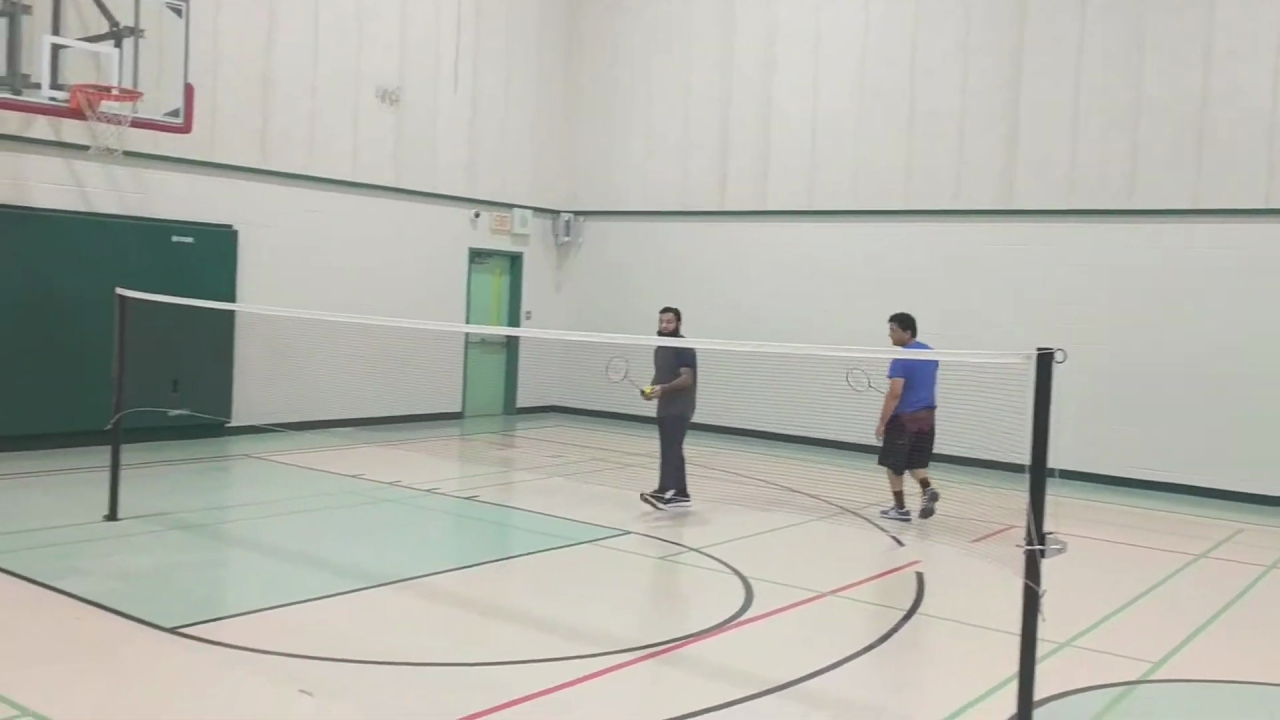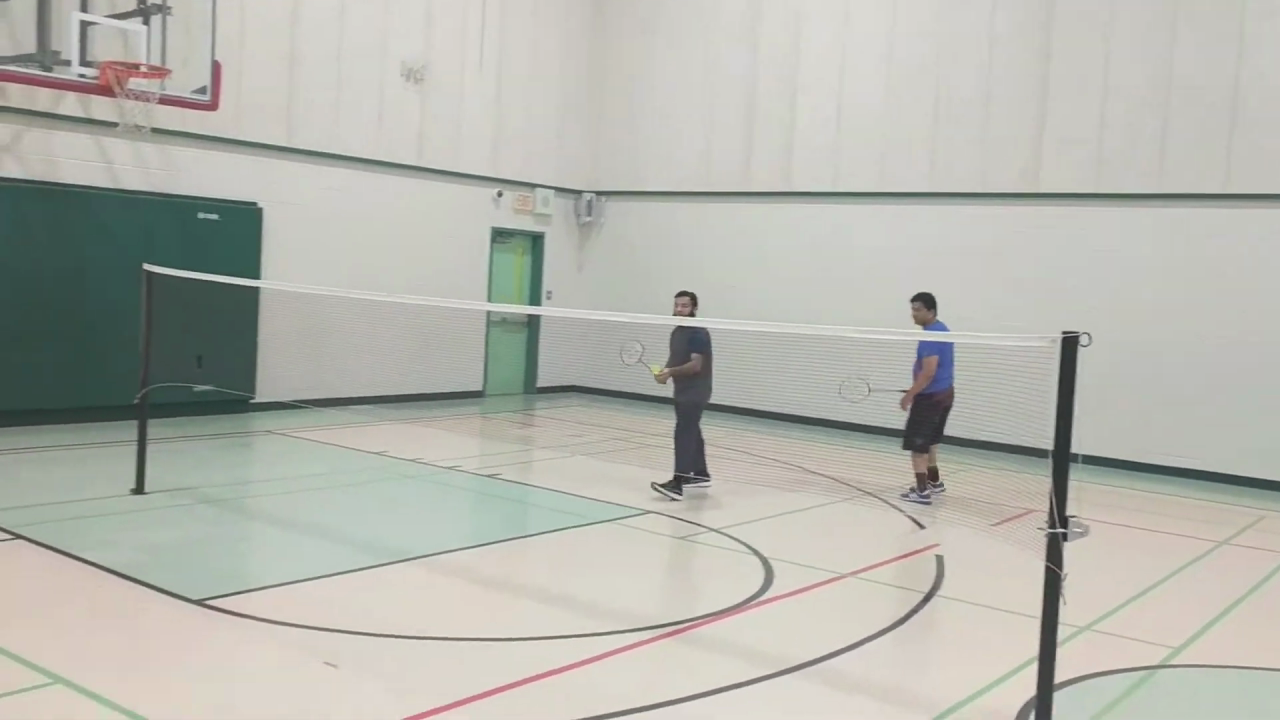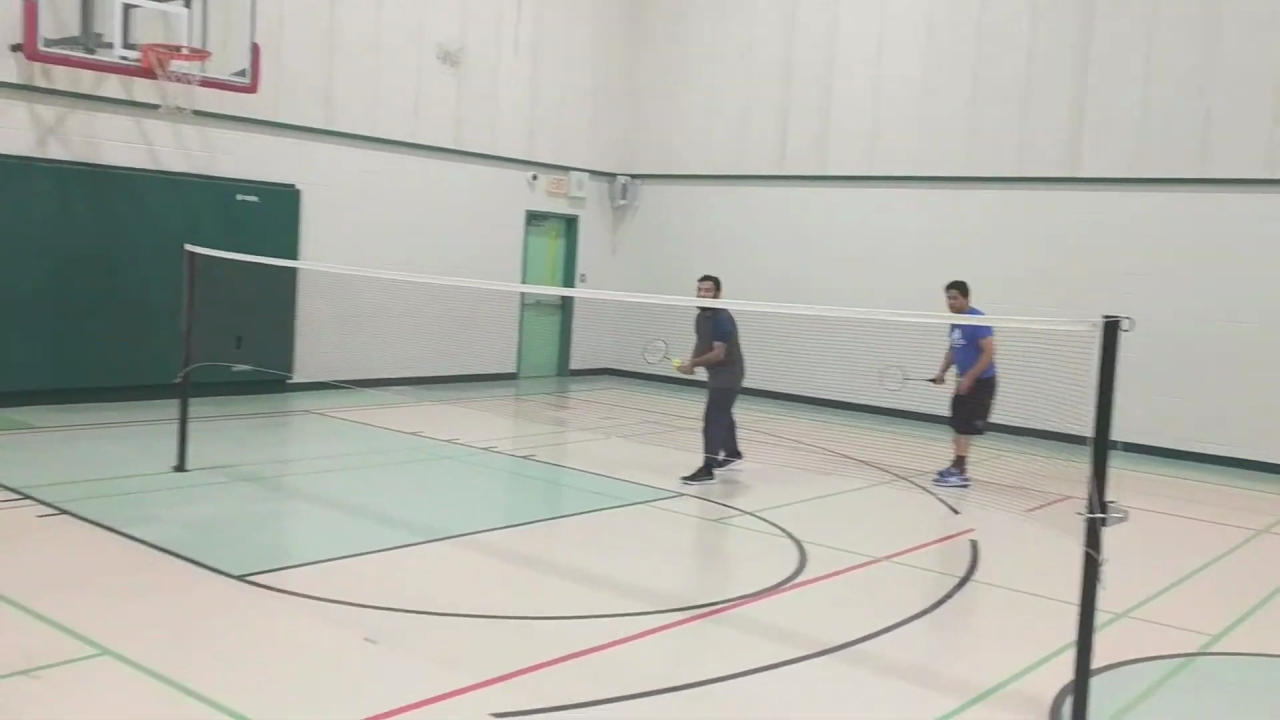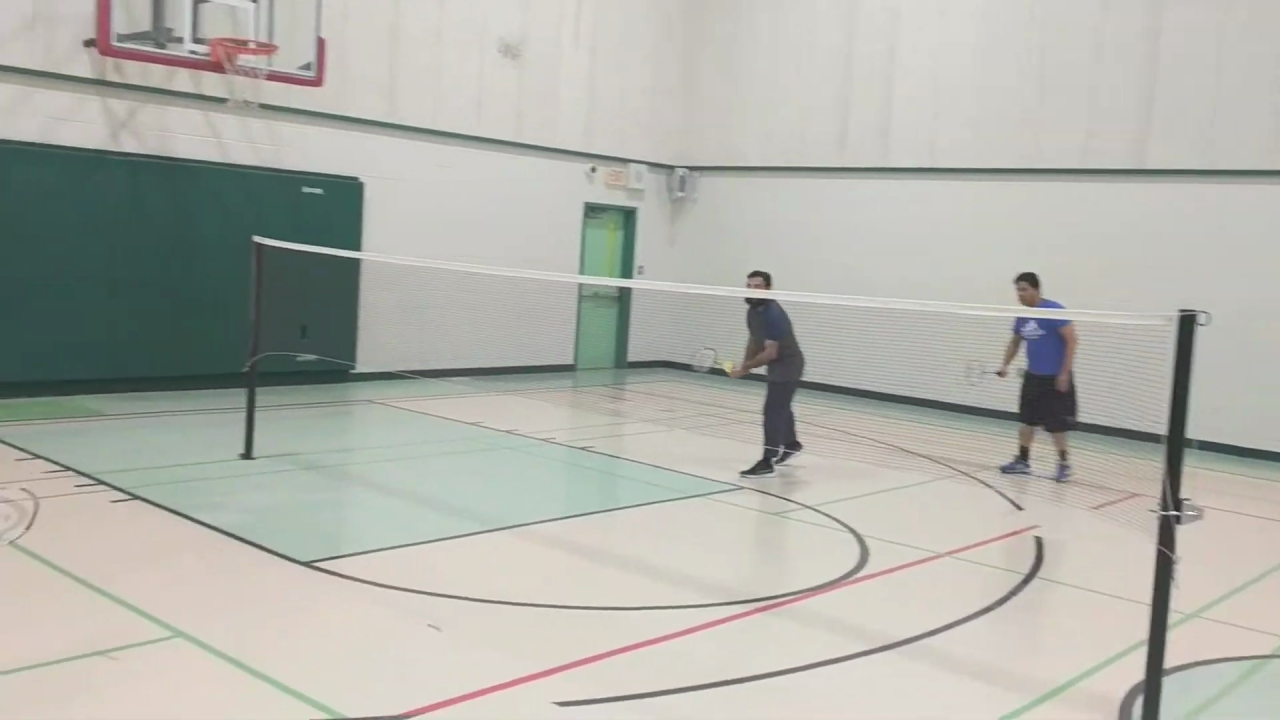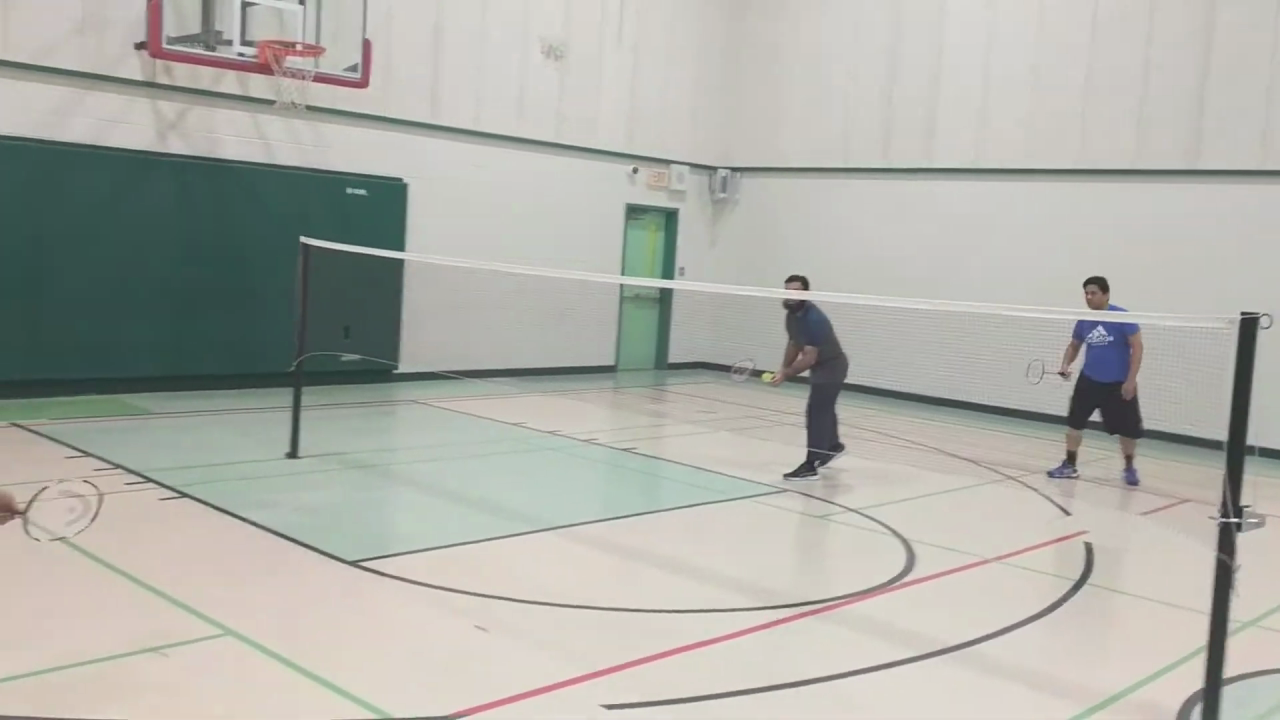
dt=0.2s
person 1, frame 1
left shoulder: (901, 359)
right shoulder: (930, 353)
left elbow: (894, 394)
left wrist: (882, 422)
left hip: (904, 418)
right hip: (927, 416)
left knee: (893, 463)
right knee: (917, 463)
left ankle: (901, 508)
right ankle: (928, 490)
person 1, frame 2
left shoulder: (930, 336)
right shoulder: (940, 330)
left elbow: (928, 371)
left wrist: (909, 396)
right wrist: (916, 390)
left hip: (931, 396)
right hip: (944, 393)
left knee: (917, 443)
right knee: (928, 440)
left ankle: (923, 491)
right ankle: (934, 481)
person 1, frame 3
right shoulder: (957, 322)
left elbow: (989, 352)
right elbow: (954, 350)
left wrist: (968, 378)
right wrist: (942, 371)
left hip: (980, 382)
right hip: (967, 380)
left knee: (965, 426)
right knee: (960, 424)
left ankle: (960, 473)
right ankle: (958, 466)
person 1, frame 4
left shoulder: (1054, 310)
right shoulder: (1022, 317)
left elbow: (1071, 340)
right elbow: (1015, 342)
left wrist: (1065, 372)
right wrist: (1006, 364)
left hip: (1056, 376)
right hip: (1033, 375)
left knee: (1056, 423)
right knee: (1027, 419)
left ankle: (1063, 464)
right ankle: (1022, 460)
person 1, frame 5
left shoulder: (1123, 318)
right shoulder: (1084, 321)
left elbow: (1137, 349)
right elbow: (1074, 346)
left wrist: (1131, 380)
right wrist: (1065, 365)
left hip: (1119, 384)
right hip: (1089, 381)
left knee: (1127, 429)
right knee: (1075, 423)
left ankle: (1129, 468)
right ankle: (1069, 465)
person 2, frame 1
left shoulder: (684, 348)
right shoulder: (660, 349)
left elbow: (686, 378)
left wrist: (664, 388)
right wrist: (652, 389)
left hip: (680, 408)
right hip: (664, 407)
left knee: (670, 449)
right knee: (670, 450)
left ankle: (663, 493)
right ankle: (680, 493)
person 2, frame 2
left shoulder: (698, 332)
right shoulder: (676, 332)
left elbow: (696, 365)
left wrist: (671, 372)
right wrist: (665, 372)
left hip: (696, 392)
right hip: (682, 390)
left knee: (684, 434)
right knee: (691, 432)
left ankle: (677, 483)
right ankle: (701, 474)
person 2, frame 3
left shoulder: (722, 318)
right shoulder: (701, 317)
left elbow: (719, 353)
left wrist: (694, 363)
right wrist: (691, 362)
left hip: (728, 374)
right hip: (717, 374)
left knee: (714, 418)
right knee: (722, 415)
left ankle: (707, 469)
right ankle: (732, 453)
person 2, frame 4
left shoulder: (773, 314)
right shoulder: (753, 311)
left elbow: (771, 352)
right elbow: (754, 340)
left wrist: (746, 366)
right wrist: (745, 363)
left hip: (787, 366)
right hip: (778, 366)
left knee: (773, 411)
right knee: (780, 408)
left ankle: (767, 463)
right ankle: (791, 444)
person 2, frame 5
left shoulder: (813, 319)
right shoulder: (792, 315)
left elbow: (810, 358)
right elbow: (793, 344)
left wrist: (786, 375)
right wrist: (784, 369)
left hip: (831, 368)
right hip: (821, 367)
left knee: (816, 413)
right knee: (824, 410)
left ankle: (810, 466)
right ankle: (833, 445)
